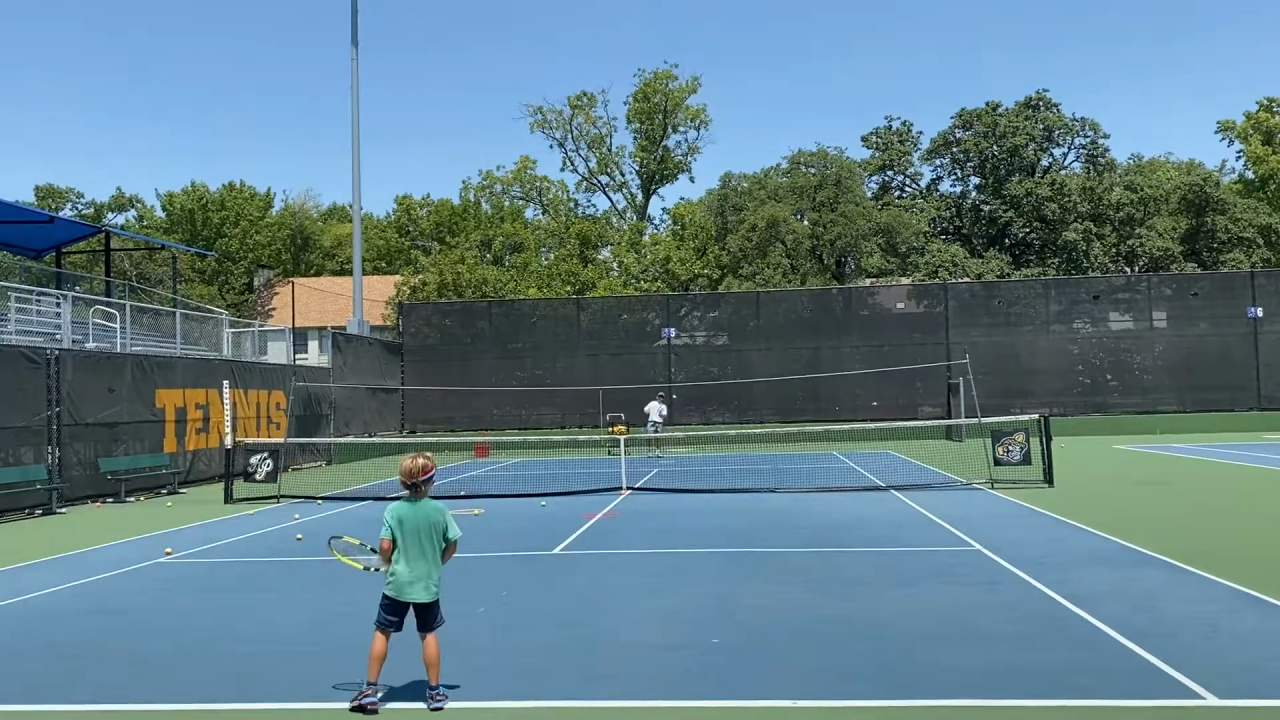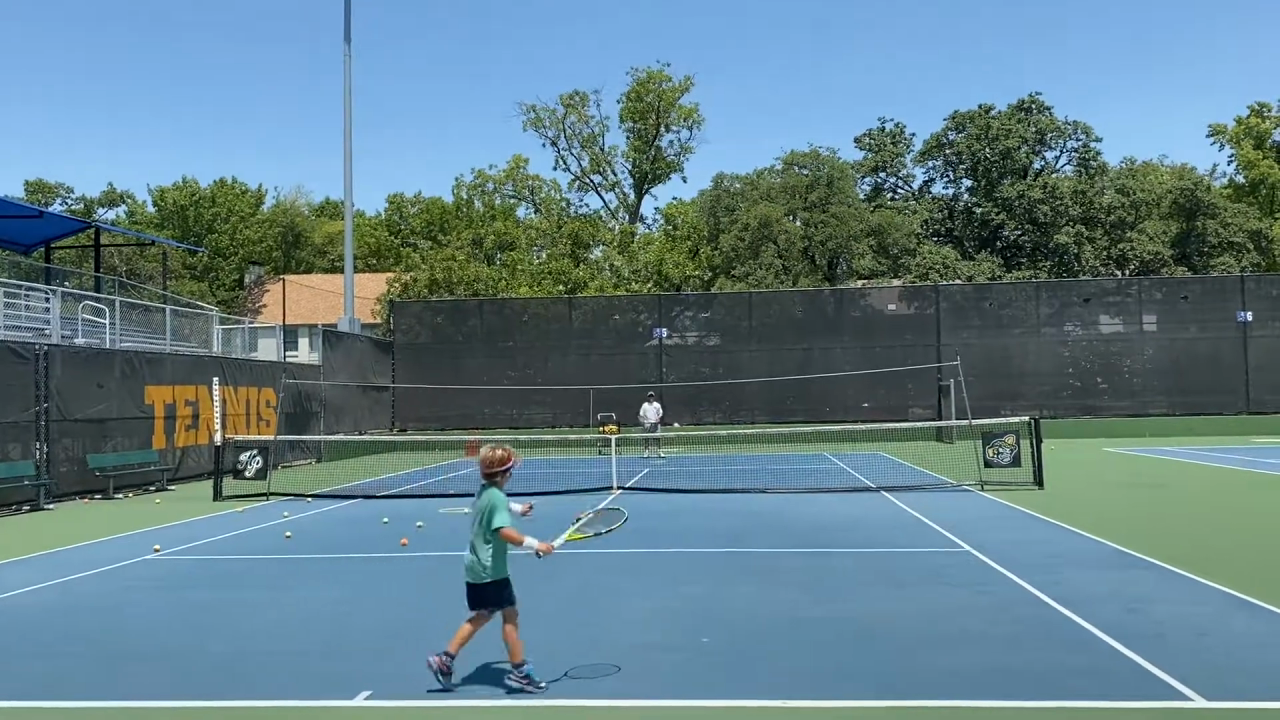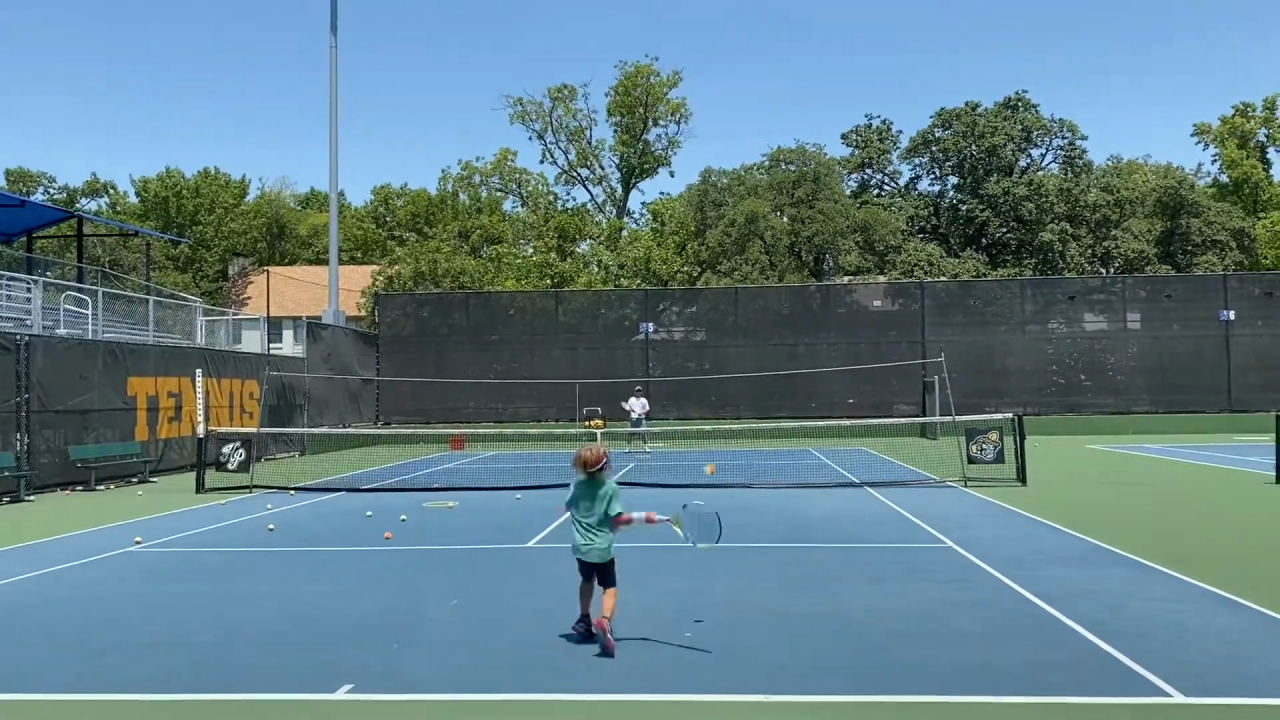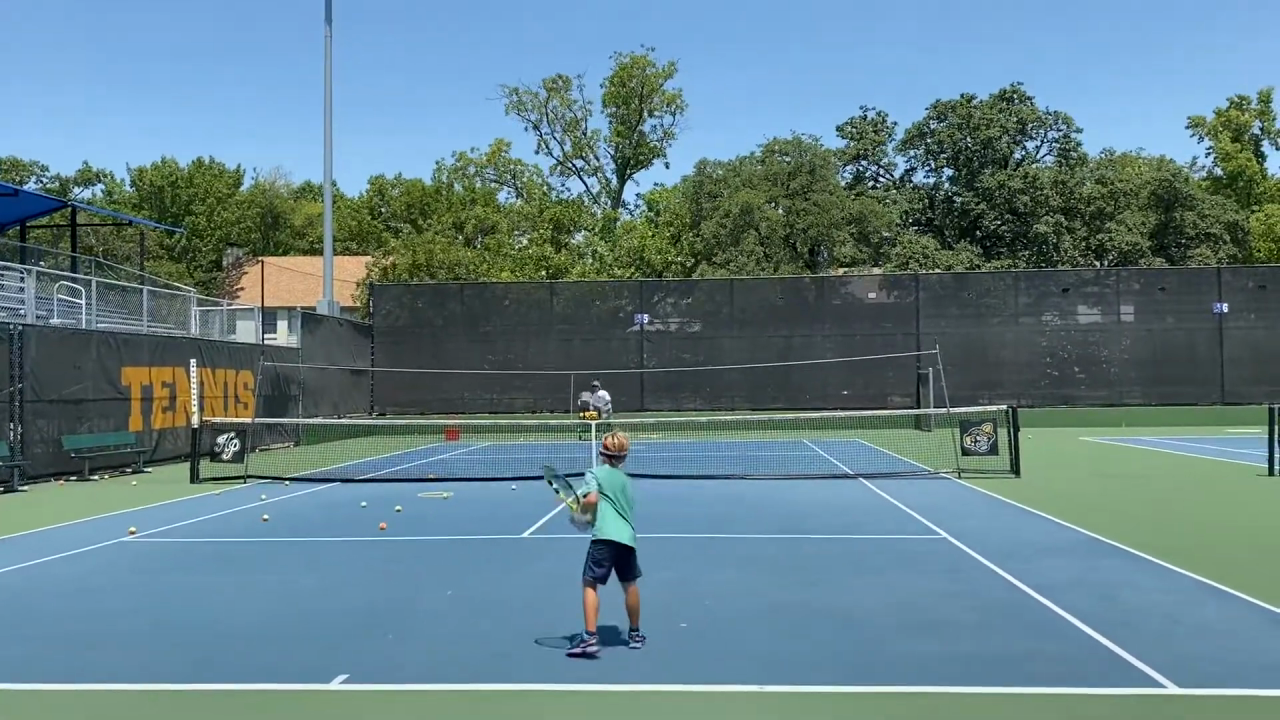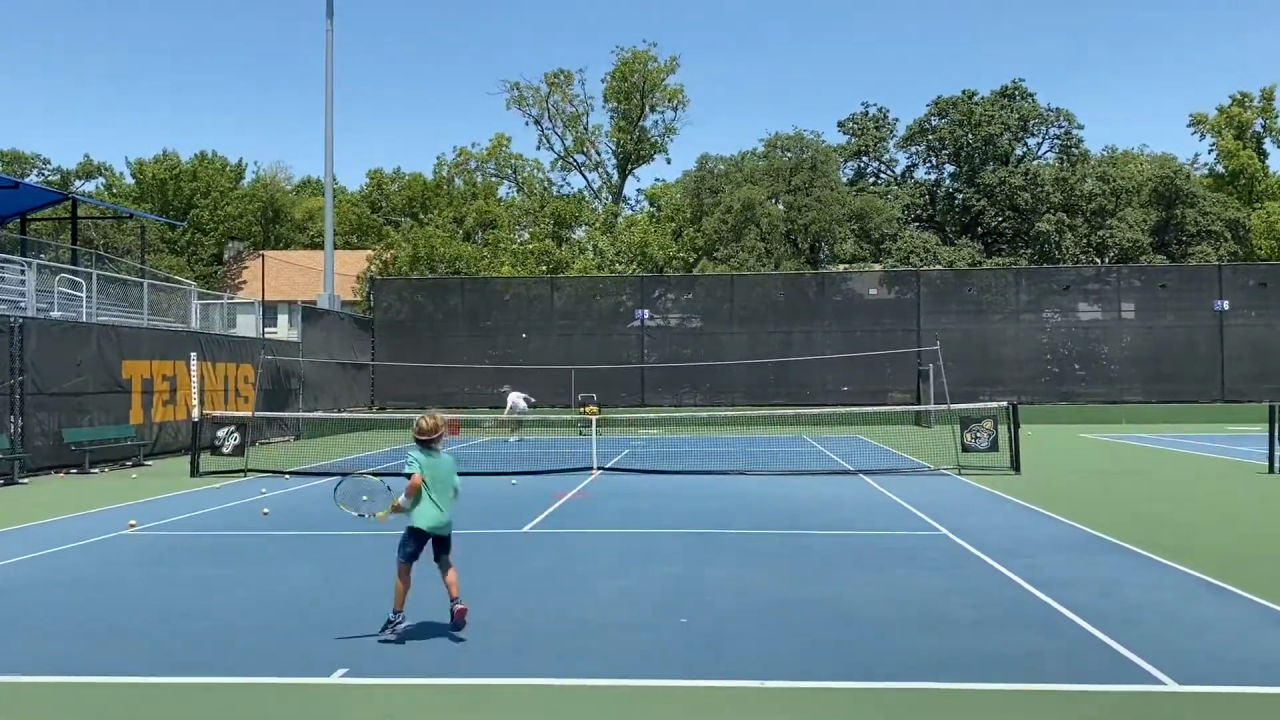
dt=1s
person 1, frame 1
left shoulder: (394, 510)
right shoulder: (439, 510)
left elbow: (385, 547)
right elbow: (452, 546)
left wrist: (391, 565)
left hip: (397, 584)
right hip: (428, 585)
left knee: (382, 633)
right knee: (428, 636)
left ankle: (370, 689)
right ankle: (435, 692)
person 1, frame 2
left shoulder: (483, 491)
right shoulder: (497, 497)
right elbow: (503, 531)
left wrist: (518, 509)
right wrist: (534, 543)
left hip: (475, 566)
right hip: (491, 570)
left knee: (482, 614)
right knee: (510, 614)
left ankle: (445, 660)
right ankle: (519, 672)
person 1, frame 3
left shoulder: (577, 486)
right shoulder: (610, 488)
left elbow: (569, 508)
right elbow: (618, 520)
right wrist: (642, 517)
left hip: (580, 547)
right hip: (600, 549)
left knee: (587, 581)
right knee: (610, 588)
left ankle: (584, 622)
right ankle: (604, 621)
person 1, frame 4
left shoulder: (595, 473)
right shoulder: (625, 479)
left elbow: (591, 500)
left wrist: (580, 512)
right wrist: (589, 513)
left hip: (605, 537)
right hip: (627, 537)
left knee: (590, 584)
right knee: (630, 585)
left ankle: (590, 637)
right ankle: (635, 634)
person 1, frame 5
left shoulder: (414, 456)
right shoulder: (448, 460)
left elbow: (415, 481)
right elbow: (455, 491)
left wrist: (402, 503)
left hip: (420, 521)
right hip: (444, 521)
left knee: (403, 566)
right knee: (445, 563)
left ankle: (397, 617)
right ankle: (456, 603)
